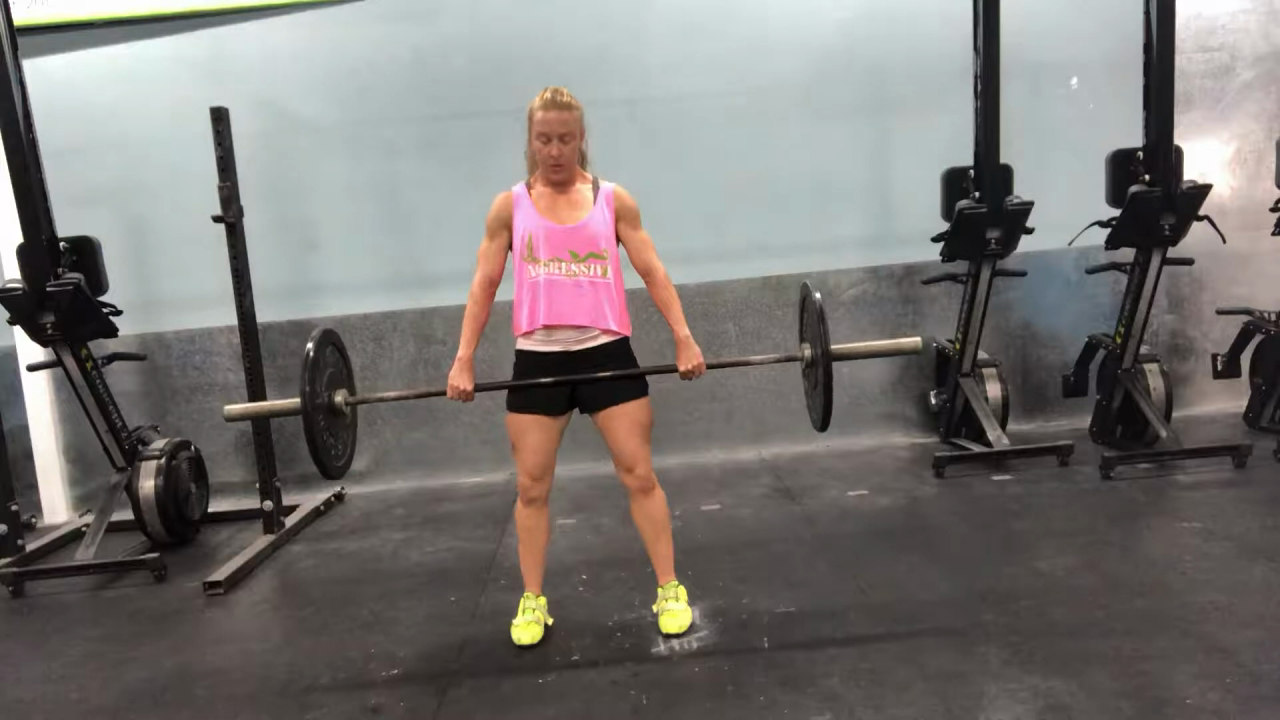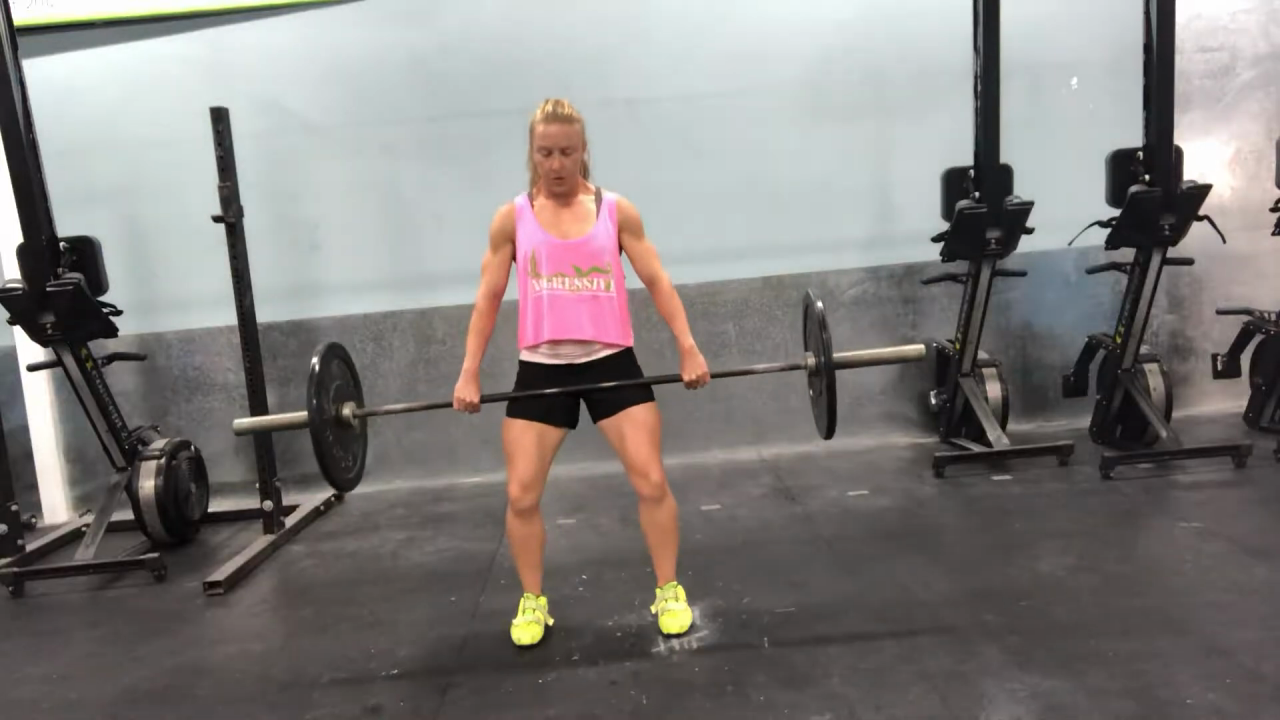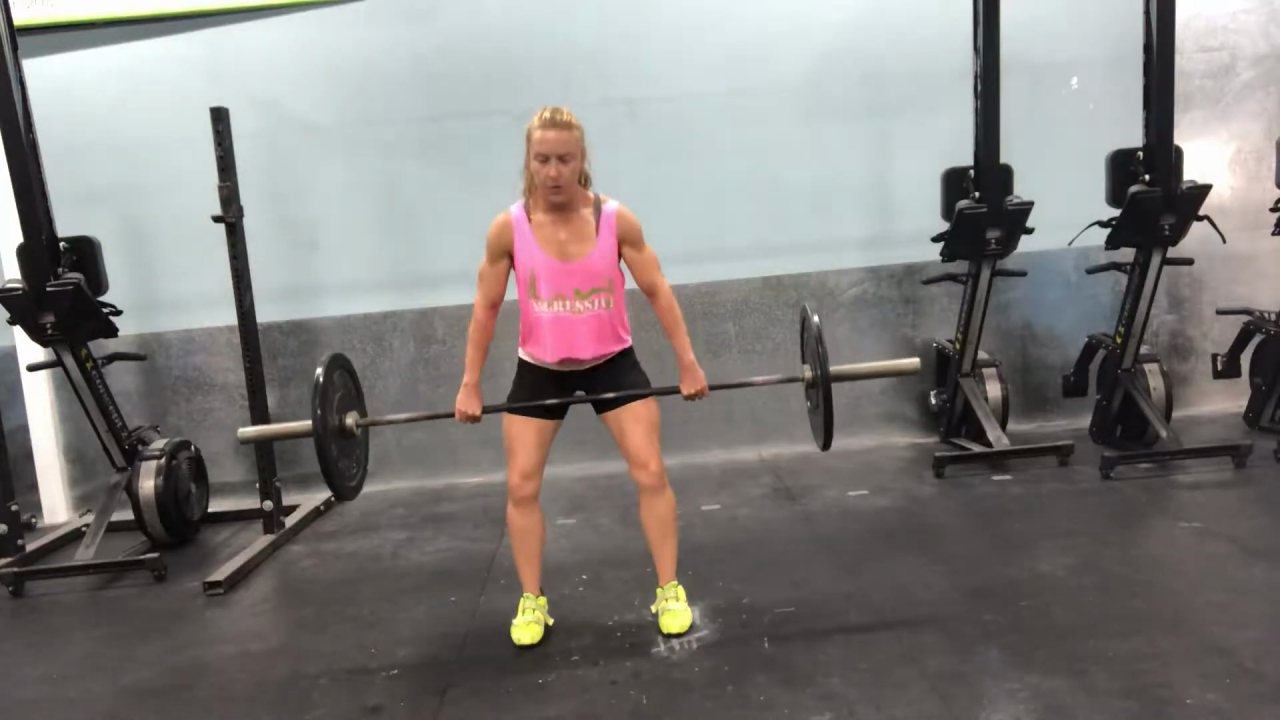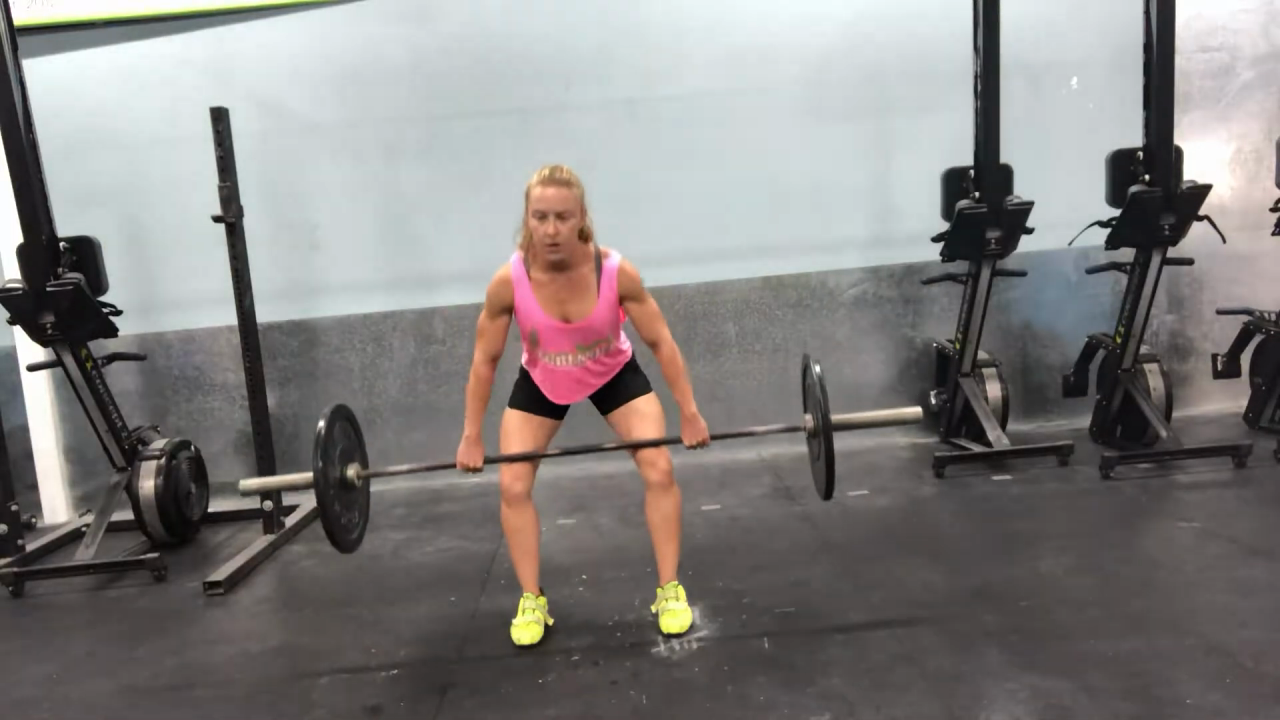
dt=0.5s
person 1, frame 1
left shoulder: (613, 199)
right shoulder: (509, 205)
left elbow: (652, 271)
right elbow: (484, 285)
left wrist: (684, 337)
right wrist: (463, 358)
left hip: (607, 352)
right hip: (537, 358)
left knee: (639, 475)
right knee: (532, 486)
left ankle: (670, 590)
right ankle: (533, 601)
person 1, frame 2
left shoulder: (615, 210)
right shoulder: (512, 217)
left elbow: (656, 281)
right elbow: (488, 298)
left wrist: (688, 348)
right wrist: (469, 371)
left hip: (611, 363)
right hip: (540, 369)
left knee: (651, 483)
right knee: (521, 495)
left ankle: (668, 591)
right ankle: (532, 601)
person 1, frame 3
left shoulder: (616, 219)
right shoulder: (507, 228)
left elbow: (657, 291)
right elbow: (486, 307)
left wrist: (687, 361)
right wrist: (470, 383)
left hip: (611, 361)
right hip: (540, 368)
left knee: (650, 472)
right knee: (521, 485)
left ankle: (670, 591)
right ankle: (532, 601)
person 1, frame 4
left shoulder: (617, 272)
right shoulder: (507, 281)
left elbow: (661, 342)
right elbow: (485, 360)
left wrist: (689, 413)
right wrist: (472, 435)
left hip: (615, 375)
right hip: (540, 382)
left knee: (659, 470)
right knee: (513, 485)
left ankle: (669, 590)
right ankle: (532, 601)
